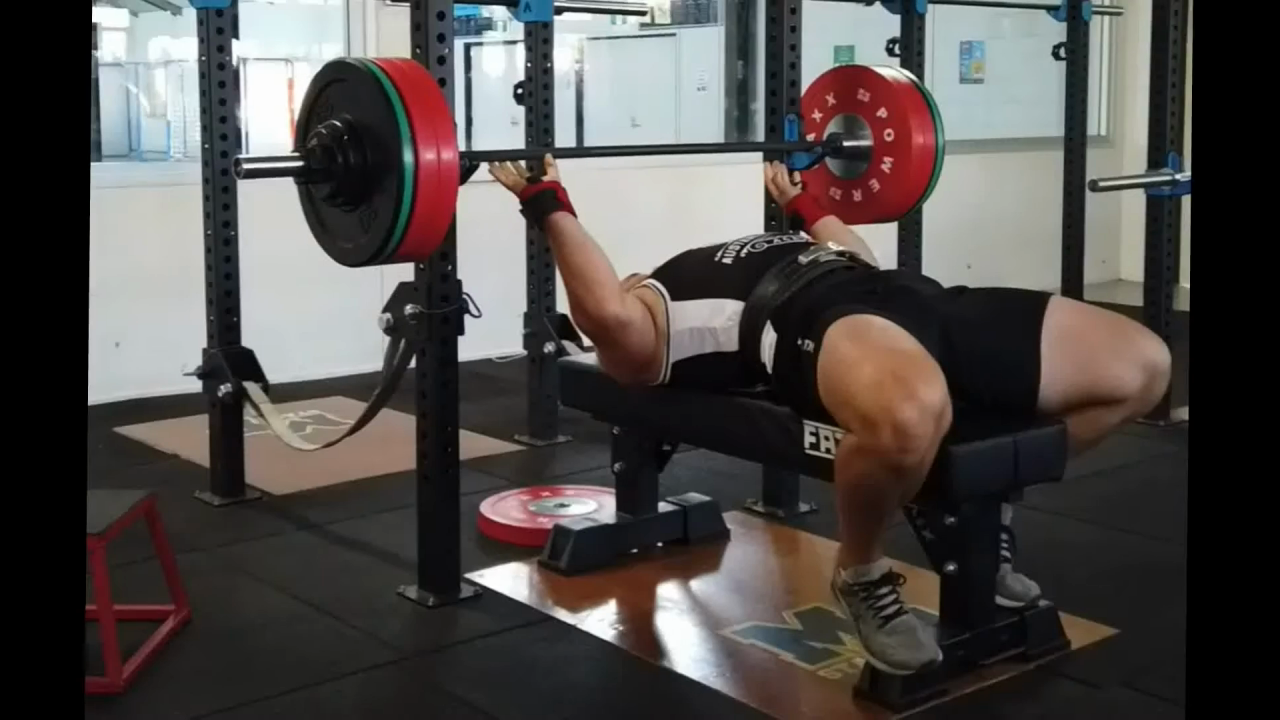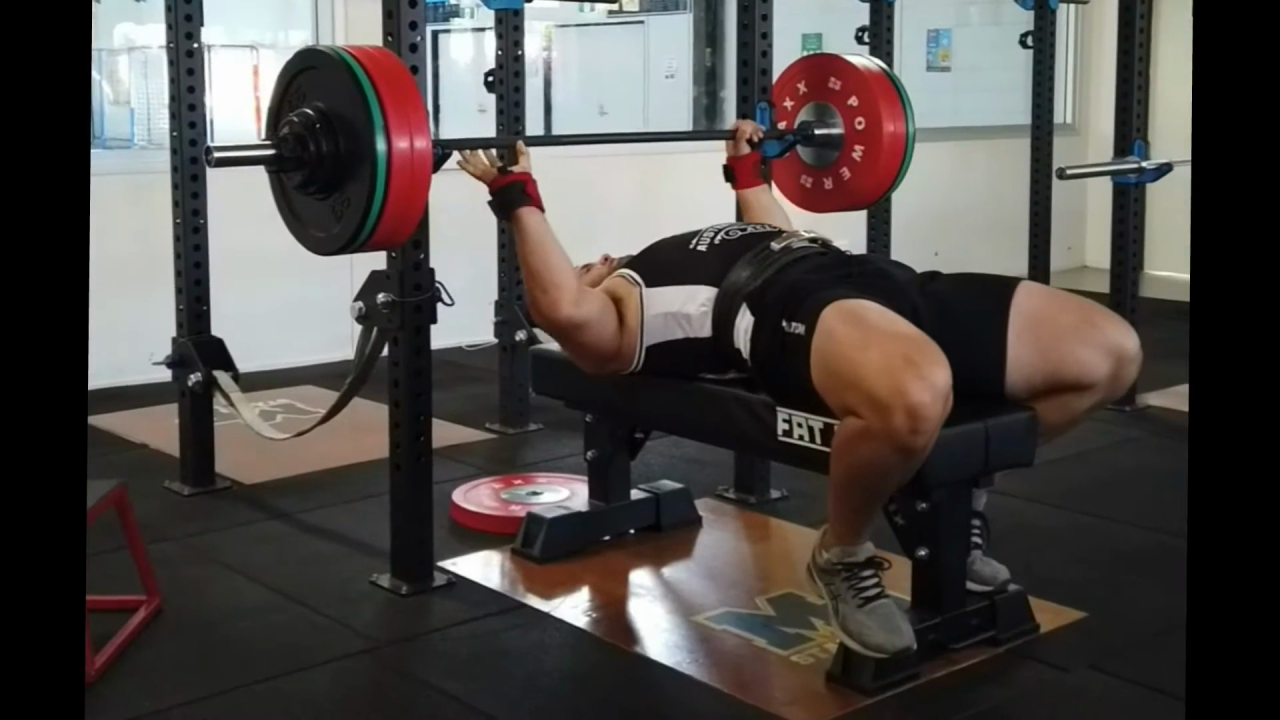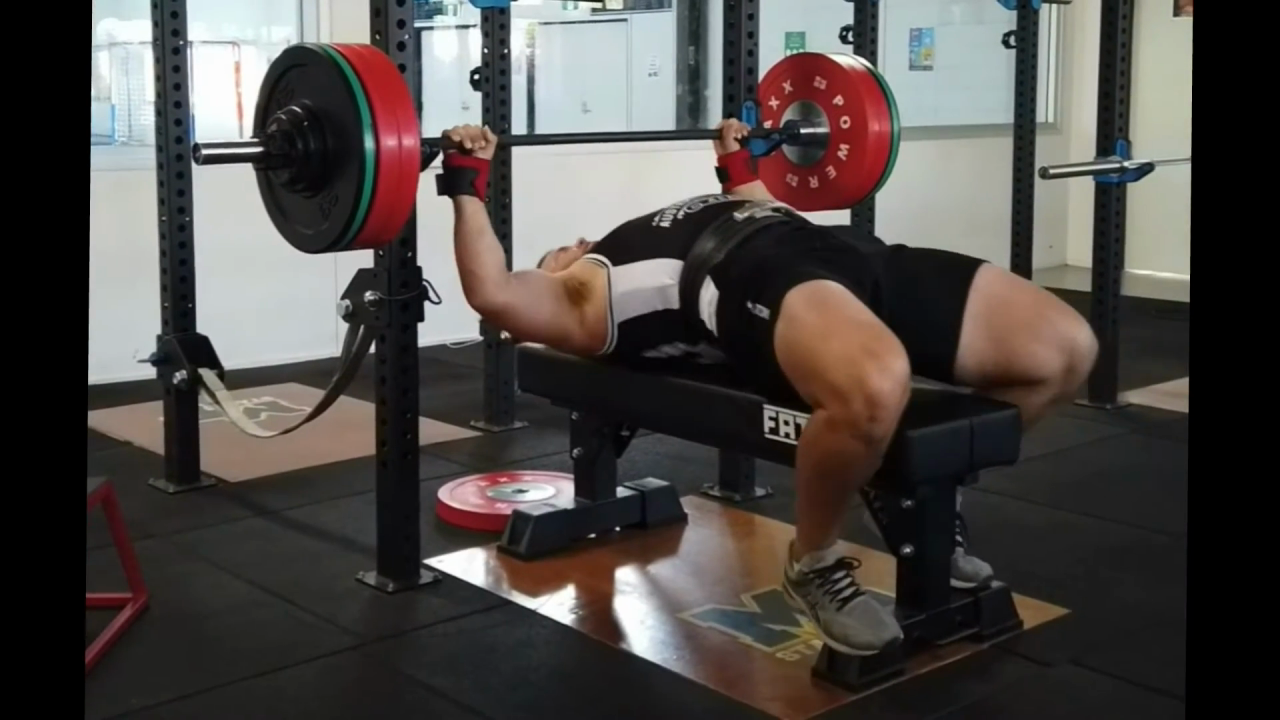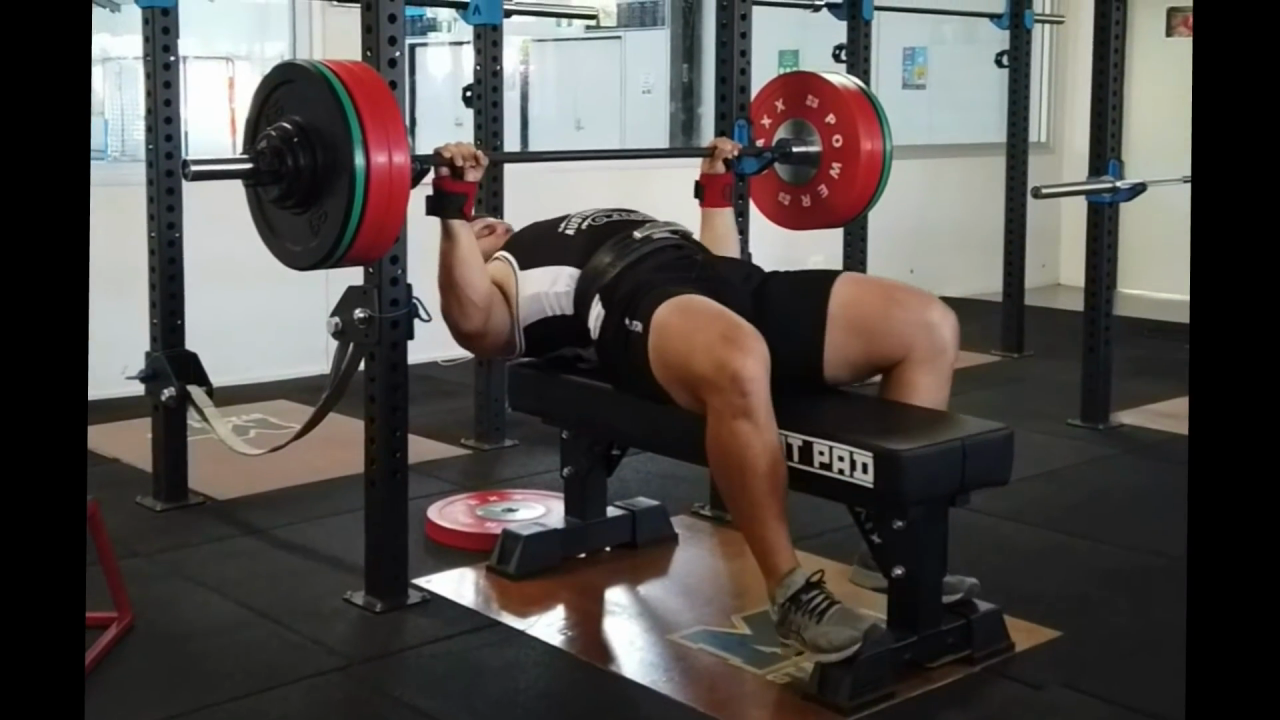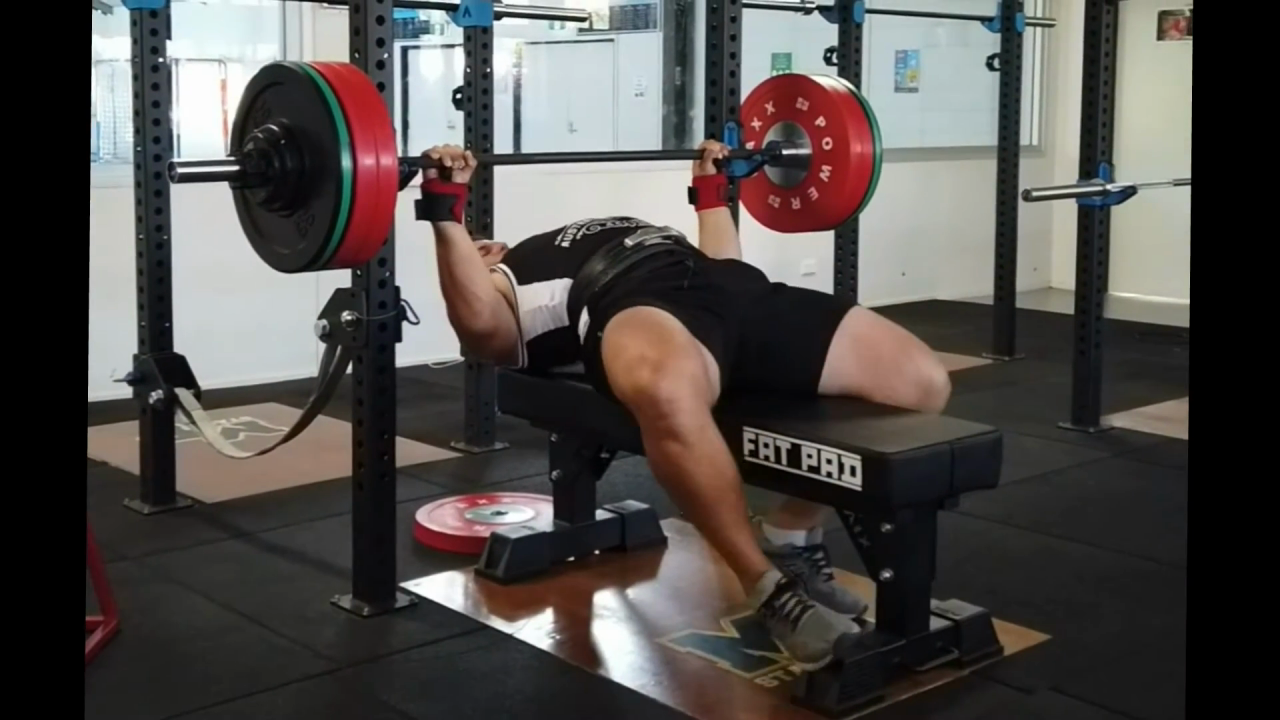
dt=1s
person 1, frame 1
left shoulder: (721, 279)
right shoulder: (637, 339)
left elbow: (857, 265)
right elbow: (605, 309)
left wrist: (797, 200)
right wrist: (546, 204)
left knee: (1141, 365)
right knee: (910, 414)
right ankle: (861, 574)
person 1, frame 2
left shoulder: (670, 275)
right shoulder: (609, 327)
left elbow: (775, 240)
right elbow: (563, 311)
left wrist: (743, 165)
right wrist: (516, 195)
left knee: (1111, 353)
right knee: (915, 398)
right ankle: (842, 557)
person 1, frame 3
left shoulder: (639, 260)
right shoulder: (579, 304)
left elbow: (757, 230)
right elbow: (492, 293)
left wrist: (736, 164)
right wrist: (465, 183)
left knee: (1065, 347)
right knee: (874, 386)
right ankle: (814, 563)
person 1, frame 4
right shoulder: (497, 280)
left elbow: (718, 265)
right elbow: (472, 321)
left wrist: (716, 187)
right wrist: (451, 209)
left hip: (735, 286)
right hip: (639, 303)
left knee: (927, 324)
right knee: (740, 367)
right ankle: (792, 593)
person 1, frame 5
right shoulder: (499, 289)
left elbow: (720, 266)
right elbow: (476, 319)
left wrist: (711, 188)
right wrist: (444, 212)
left knee: (919, 382)
right knee: (668, 388)
left ankle: (792, 533)
right ankle: (772, 588)
